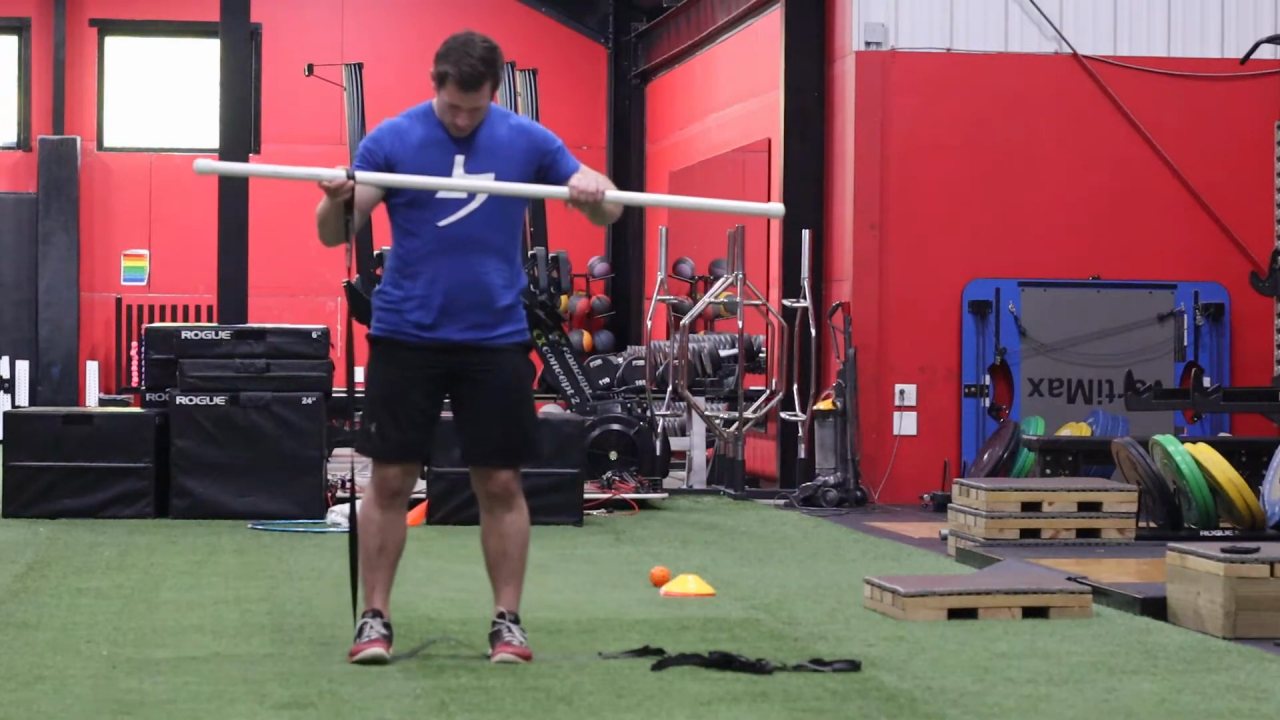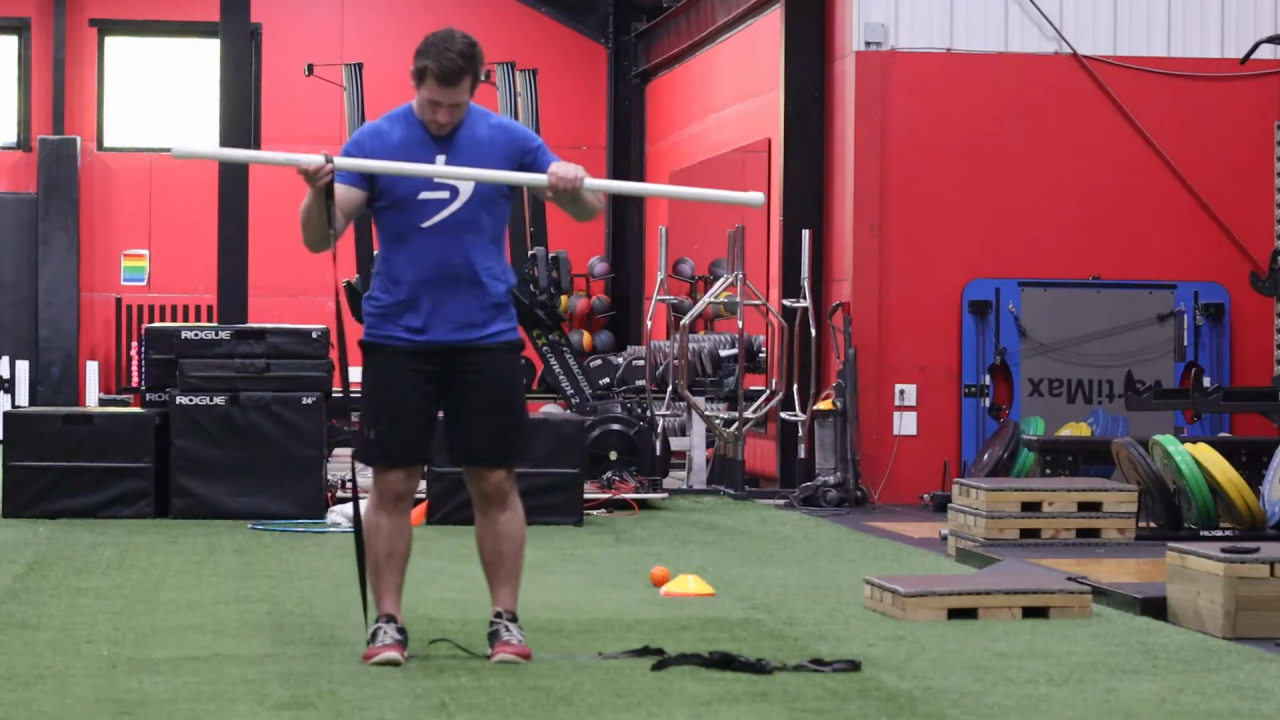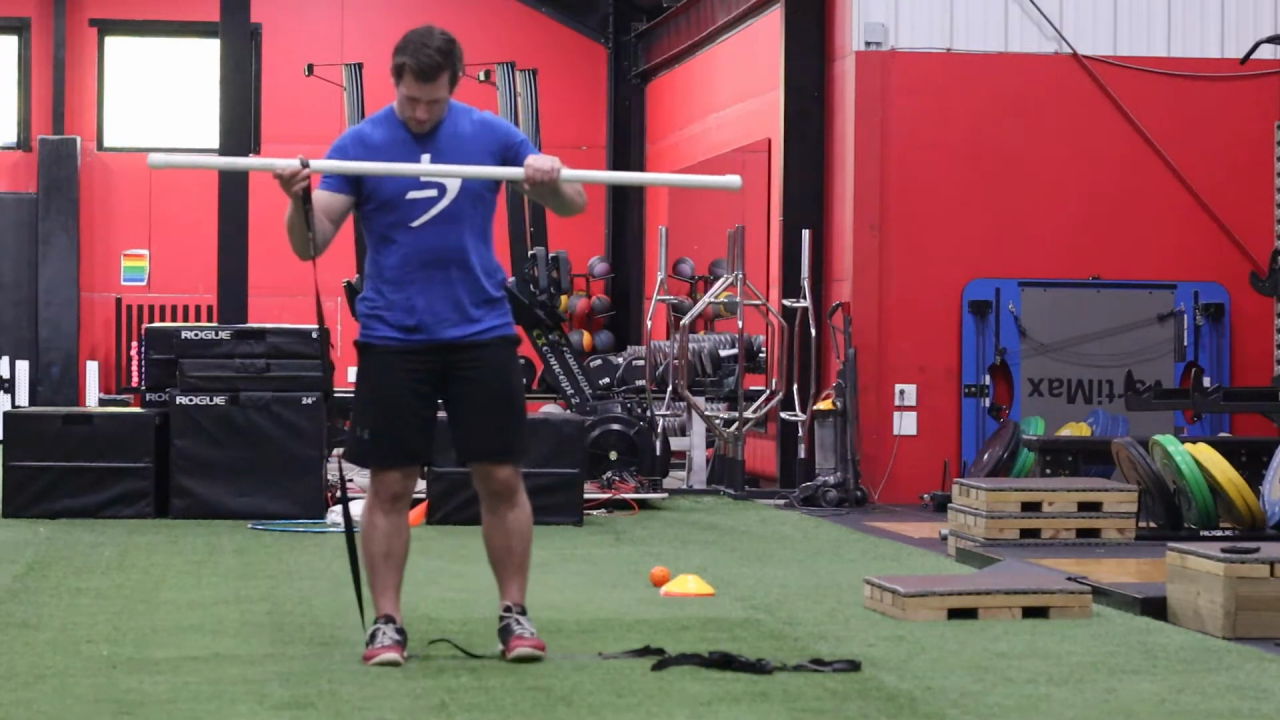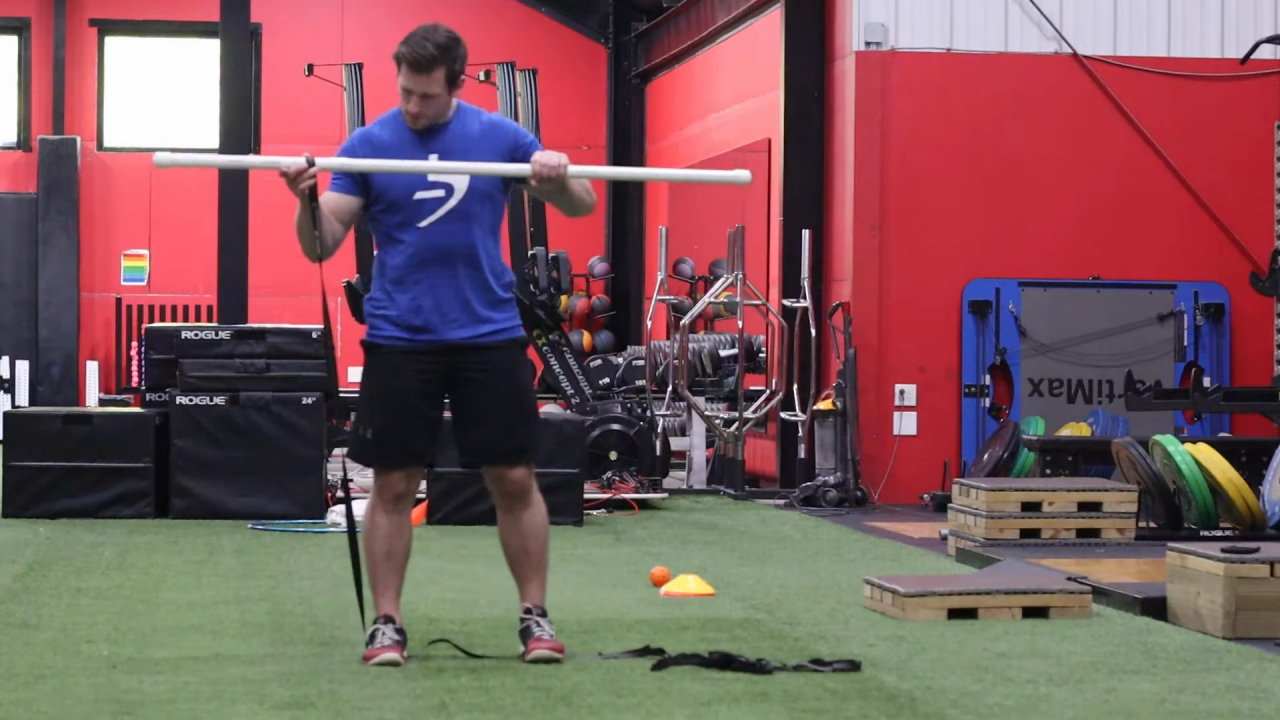
dt=0.2s
person 1, frame 1
left shoulder: (529, 139)
right shoulder: (390, 139)
left elbow: (607, 212)
right elbow: (334, 233)
left wrist: (595, 192)
right wrist: (335, 200)
left hip: (496, 337)
right hip: (406, 334)
left knee: (500, 483)
right knee: (391, 478)
left ankle: (507, 620)
right ankle: (374, 618)
person 1, frame 2
left shoulder: (509, 139)
right shoulder: (372, 141)
left elbow: (587, 210)
right elbow: (320, 237)
left wrist: (573, 186)
right wrist: (318, 192)
left hip: (486, 337)
right hip: (398, 338)
left knee: (495, 483)
right knee: (394, 483)
left ankle: (505, 619)
right ankle: (386, 622)
person 1, frame 3
left shoulder: (493, 134)
right shoulder: (358, 145)
left elbow: (573, 204)
right elbow: (310, 244)
left wrist: (552, 180)
right wrist: (297, 198)
left hip: (482, 333)
right hip: (394, 338)
left knee: (501, 477)
right knee: (390, 484)
left ankle: (515, 614)
right ankle: (386, 622)
person 1, frame 4
left shoulder: (501, 135)
right shoulder: (367, 145)
left elbow: (584, 203)
right elbow: (321, 246)
left wrist: (559, 177)
right wrist: (305, 199)
left hip: (490, 335)
right hip: (400, 339)
left knee: (514, 479)
right knee: (393, 484)
left ankle: (535, 616)
right ankle: (386, 623)
